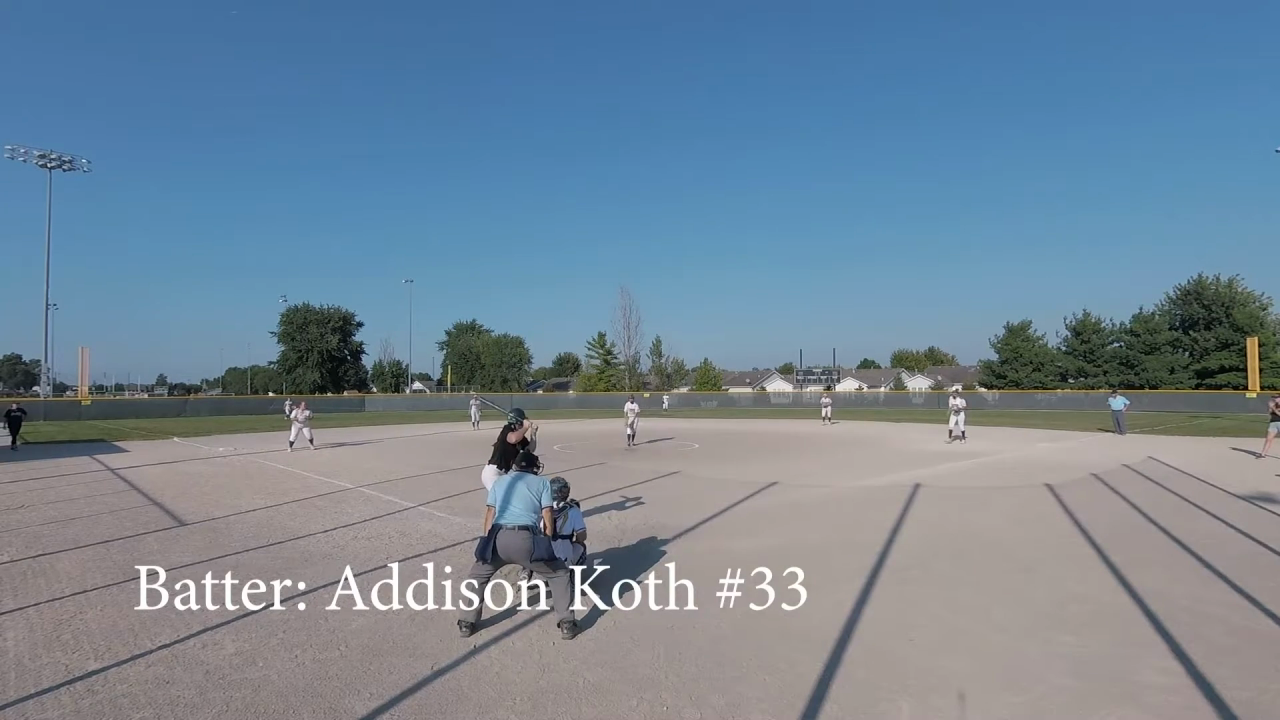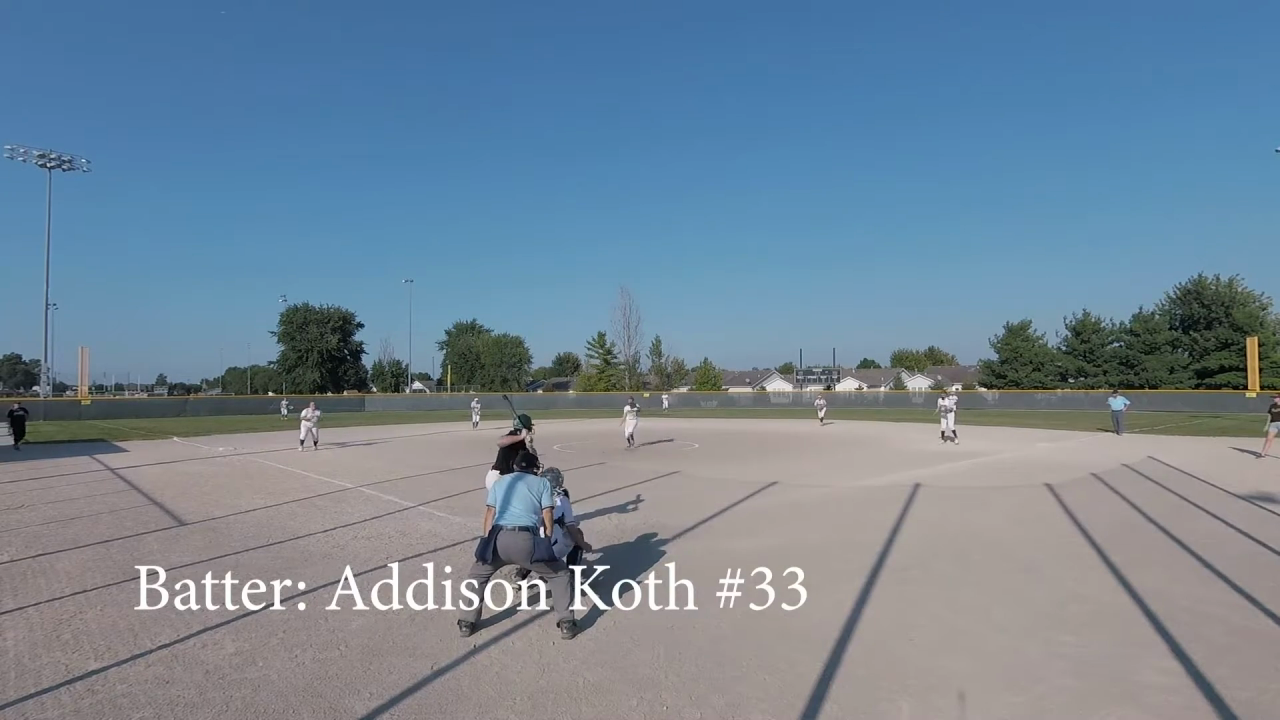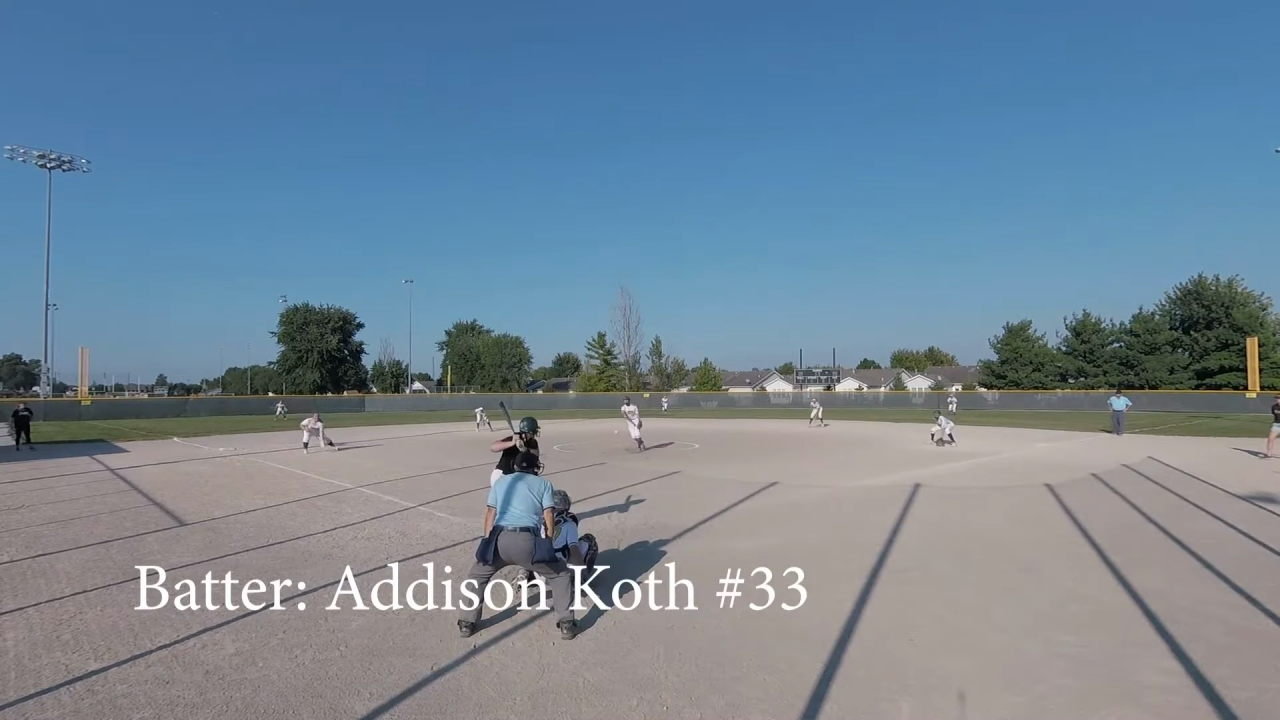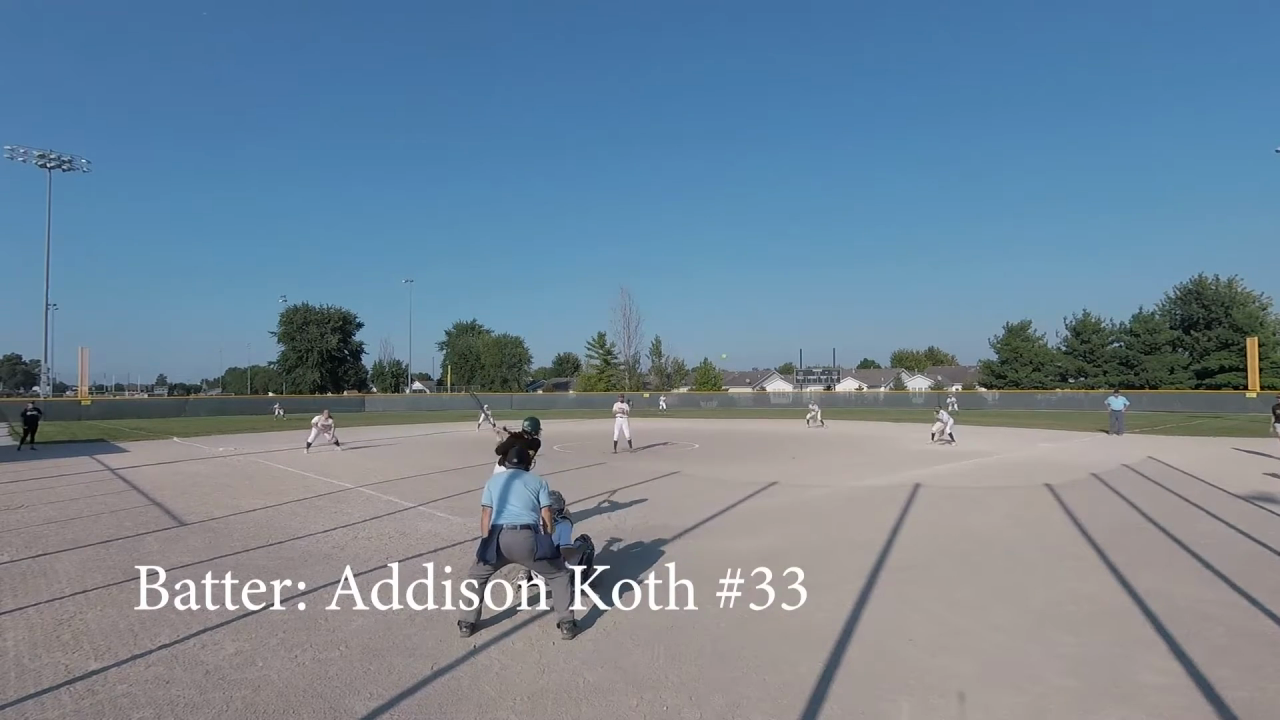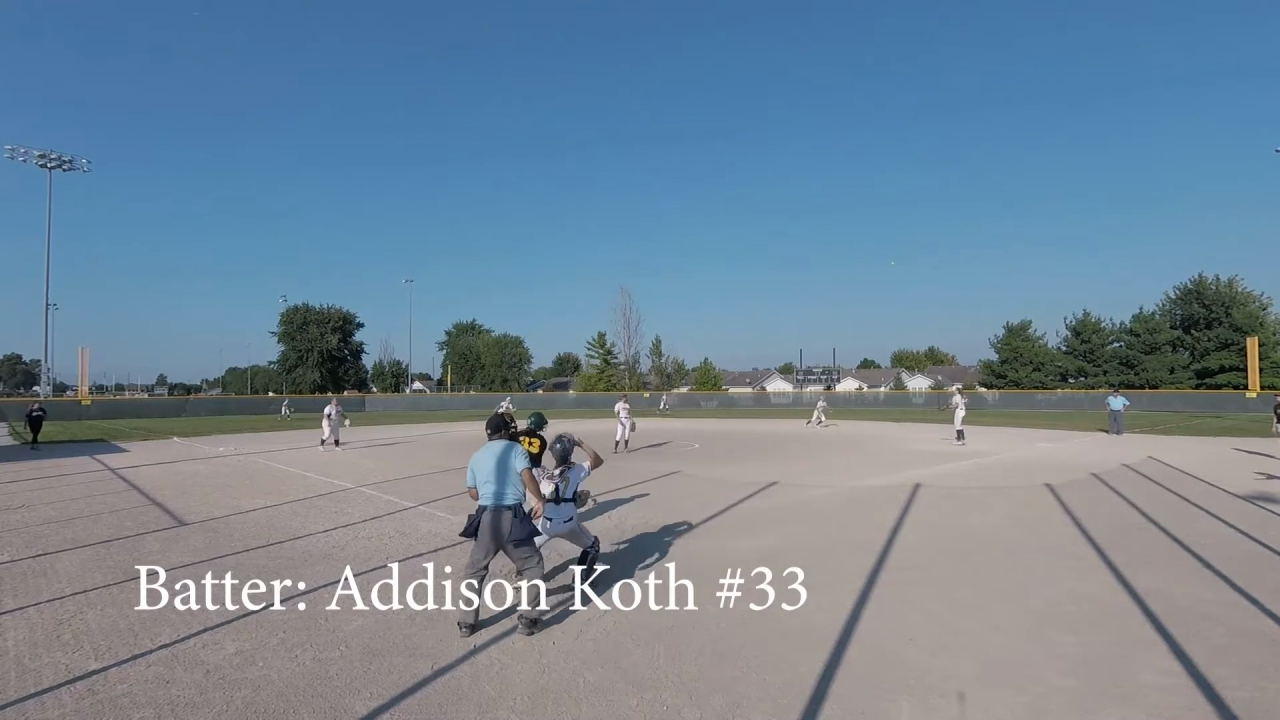
dt=0.5s
person 1, frame 1
left shoulder: (500, 481)
right shoulder: (542, 482)
left elbow: (490, 513)
right elbow: (547, 515)
left wrist: (487, 543)
left hip: (498, 537)
right hip: (526, 539)
left knee: (478, 576)
right knee: (560, 574)
left ankle: (467, 623)
right ankle: (567, 624)
person 1, frame 2
left shoulder: (500, 481)
right shoulder: (542, 483)
left elbow: (490, 513)
right elbow: (547, 516)
left wrist: (487, 543)
left hip: (499, 538)
right hip: (526, 540)
left knee: (477, 576)
right knee: (560, 574)
left ankle: (467, 623)
right ankle: (566, 623)
person 1, frame 3
left shoulder: (501, 482)
right shoulder: (543, 484)
left elbow: (490, 514)
right elbow: (548, 516)
left wrist: (487, 544)
left hip: (500, 539)
right hip: (527, 540)
left knee: (477, 576)
right knee: (561, 574)
left ankle: (467, 623)
right ankle: (566, 623)
person 1, frame 4
left shoulder: (494, 480)
right shoulder: (538, 481)
left elbow: (486, 514)
right elbow: (546, 516)
left wrist: (487, 543)
left hip: (498, 537)
right hip: (527, 538)
left knee: (477, 576)
right knee: (560, 574)
left ankle: (467, 623)
right ankle: (566, 623)
person 1, frame 5
left shoulder: (476, 456)
right shoulder: (516, 448)
left elbow: (473, 493)
right elbow: (527, 476)
right wrist: (540, 501)
left hip: (485, 517)
right hip: (512, 517)
left knee: (475, 570)
right knee: (532, 566)
left ankle: (467, 622)
right ankle: (528, 619)
